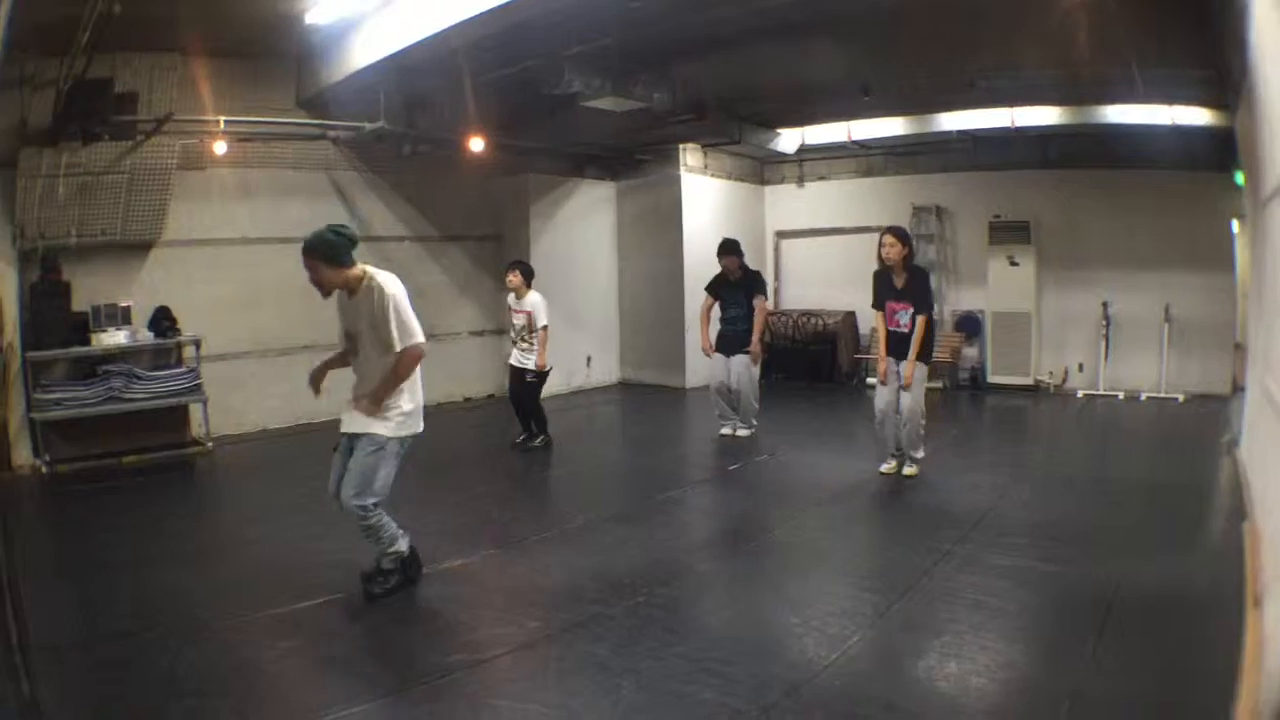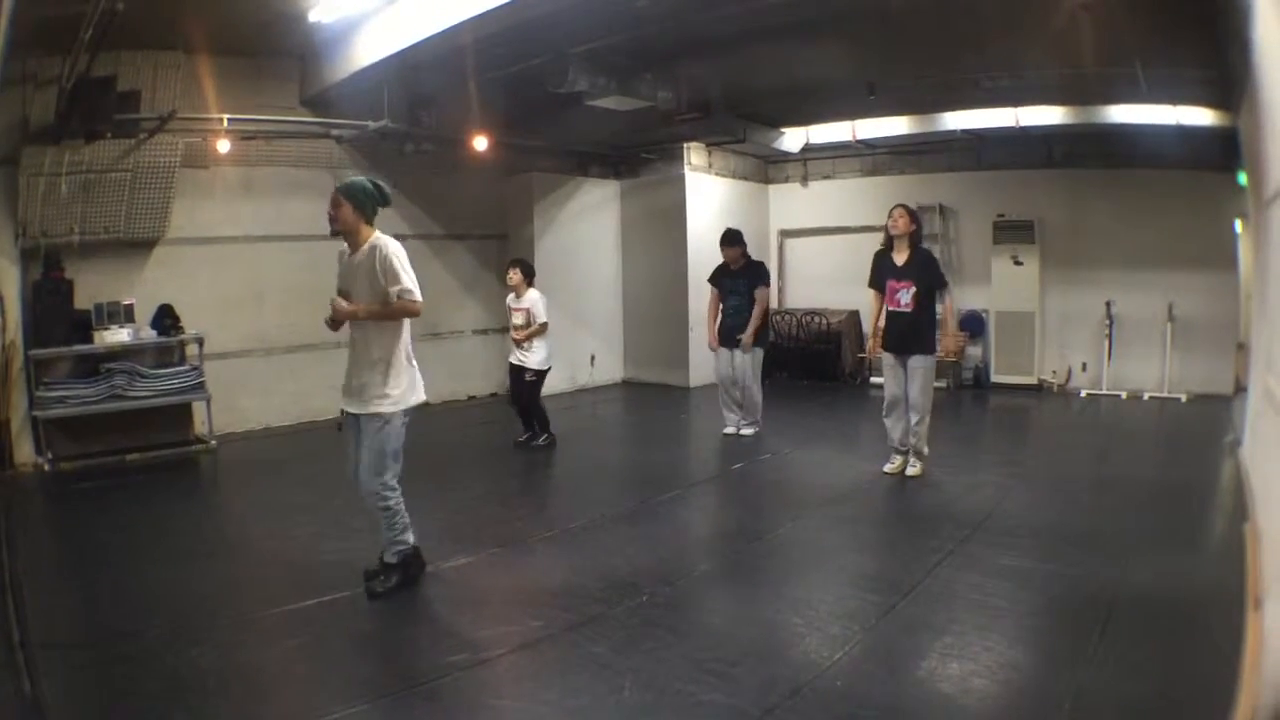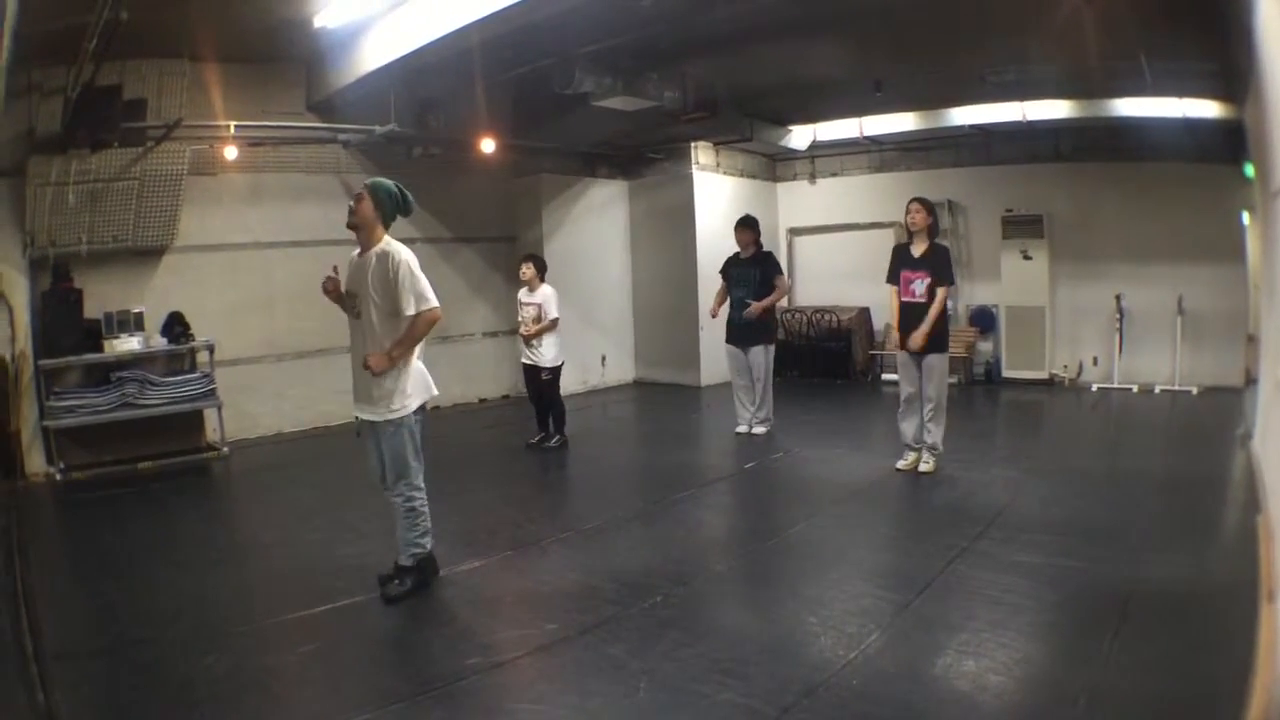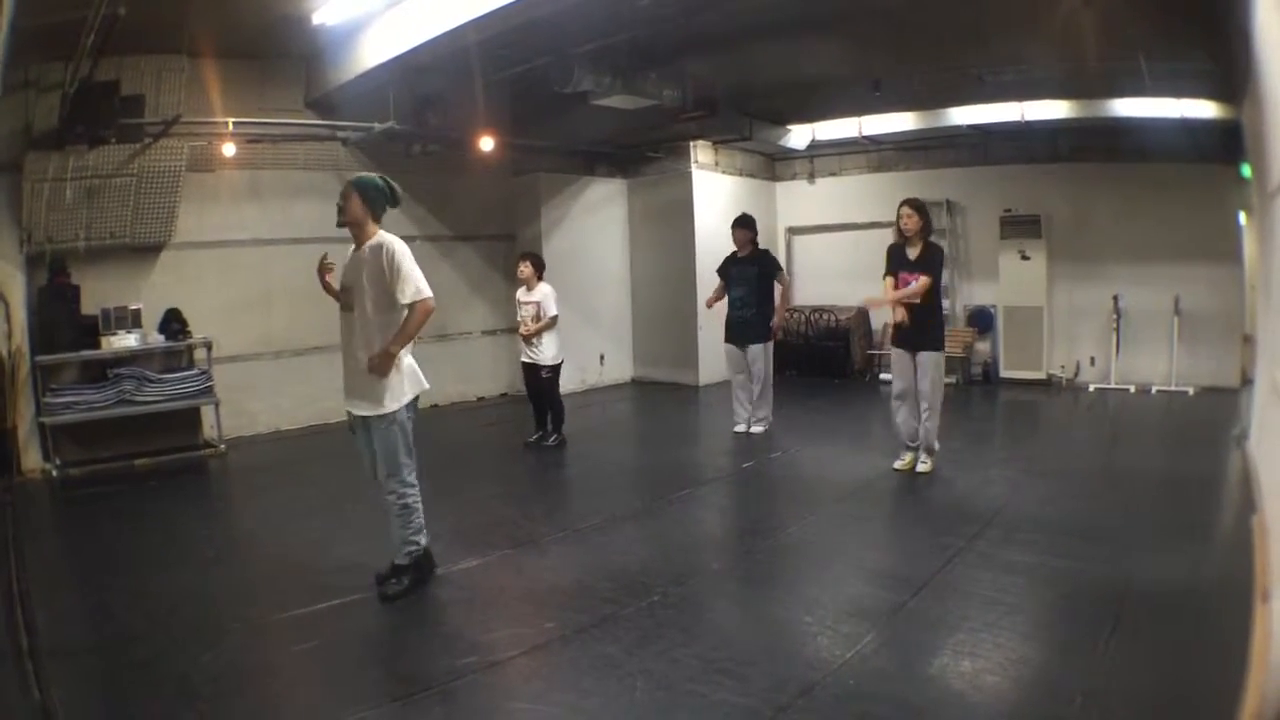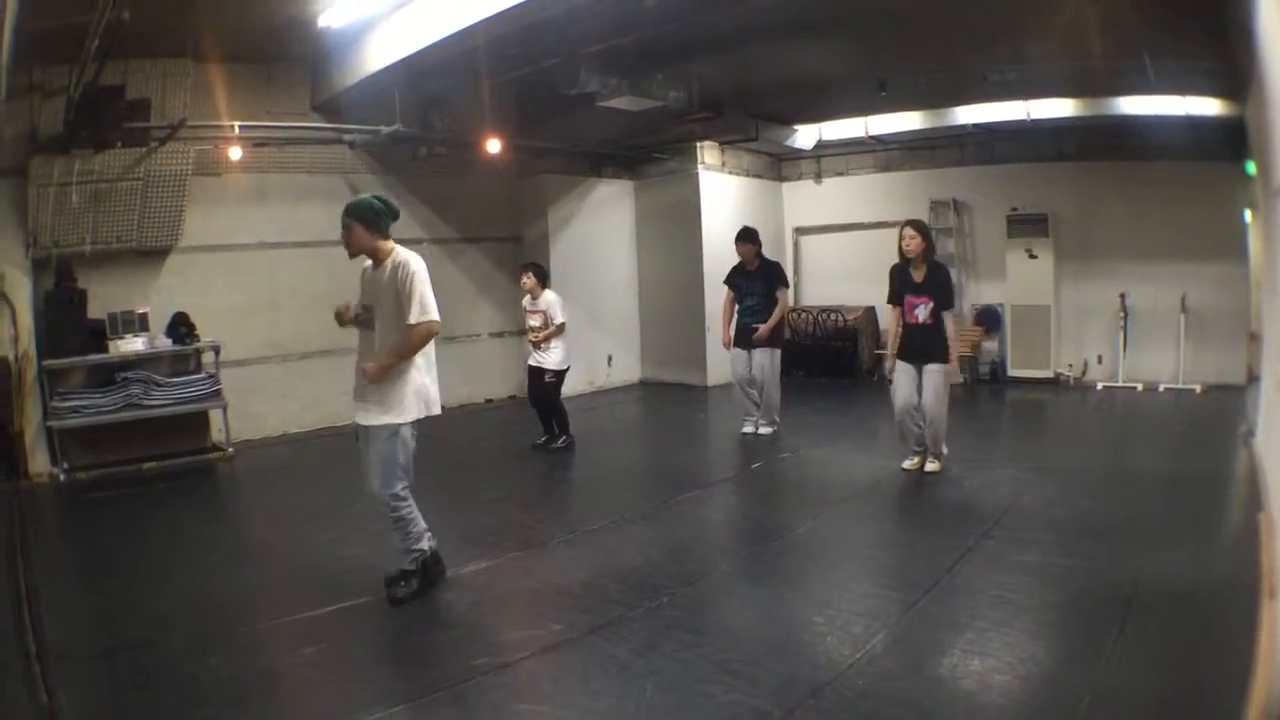
dt=1s
person 1, frame 1
left shoulder: (384, 288)
right shoulder: (344, 296)
left elbow: (414, 349)
left wrist: (379, 396)
right wrist: (327, 366)
left hip: (391, 414)
right hip: (362, 410)
left knee: (357, 498)
right knee: (340, 491)
left ankle: (401, 559)
right ankle: (394, 555)
person 1, frame 2
left shoulder: (385, 250)
right shoulder: (345, 256)
left elbow: (412, 304)
left wrist: (356, 312)
right wrist: (337, 314)
left hip: (390, 386)
right hip: (360, 386)
left knee: (377, 481)
right knee: (365, 477)
left ankle: (404, 557)
right ankle: (398, 552)
person 1, frame 3
left shoulder: (396, 256)
right shoulder: (355, 259)
left elbow: (430, 313)
left wrist: (390, 358)
right wrist: (338, 297)
left hip: (399, 391)
right hip: (370, 392)
left knee: (406, 483)
right knee: (391, 481)
left ankle: (417, 562)
right ankle: (412, 558)
person 1, frame 4
left shoulder: (389, 248)
right shoulder: (354, 254)
left elbow: (425, 303)
left wrist: (391, 352)
right wrist: (328, 287)
left hip: (390, 387)
right hip: (361, 387)
left knee: (398, 478)
right knee: (384, 477)
left ankle: (413, 559)
right ankle: (410, 556)
person 1, frame 5
left shoulder: (407, 265)
right shoulder: (367, 271)
left elbow: (428, 325)
left wrist: (386, 364)
right wrist: (349, 319)
left hip: (401, 398)
right hip: (372, 397)
left knee: (391, 488)
right knee: (383, 485)
left ankle: (420, 564)
right ankle: (421, 557)
person 2, frame 1
left shoulder: (920, 277)
right shoulder: (880, 277)
left elbow: (921, 322)
right elbow: (880, 318)
left wrist: (911, 364)
right wrist: (882, 358)
left hip: (917, 351)
right hip: (891, 351)
left knee: (909, 406)
right knee: (882, 406)
left ankle: (913, 457)
right ankle: (895, 454)
person 2, frame 2
left shoulder: (924, 258)
right shoulder: (881, 258)
left elbow: (944, 295)
left wrist: (950, 332)
left hip: (921, 342)
right hip: (892, 341)
left knee: (917, 401)
right knee: (892, 399)
left ankle: (916, 455)
right ankle: (898, 452)
person 2, frame 3
left shoulder: (940, 253)
right shoulder: (899, 252)
left elbow: (942, 296)
right elbow: (895, 293)
left wrist: (923, 330)
right wrist: (895, 329)
left hip: (931, 336)
right hip: (905, 336)
left knee: (933, 396)
right knee: (908, 395)
left ankle: (931, 451)
right ankle: (912, 449)
person 2, frame 4
left shoulder: (934, 252)
right shoulder: (894, 251)
left elbow: (921, 286)
right elbow: (889, 284)
left wrist: (887, 299)
right wrist: (896, 306)
left hip: (929, 333)
right hip: (902, 333)
left knee: (929, 395)
right knee: (902, 393)
left ankle: (927, 451)
right ankle: (909, 448)
person 2, frame 5
left shoulder: (940, 273)
right shoulder: (897, 272)
left elbow: (948, 317)
right elbow: (896, 315)
left wrist: (953, 357)
right wrist: (890, 356)
left hip: (935, 353)
right hip: (907, 352)
left knee: (932, 407)
right knee: (903, 406)
left ankle: (935, 453)
right ankle: (917, 451)
person 3, frame 1
left shoulder: (754, 279)
right shoulder: (719, 281)
left elbow: (760, 309)
right elbow: (706, 309)
left wrist: (756, 340)
right wrist: (705, 338)
left hip: (746, 343)
right hip: (724, 341)
left knee: (742, 385)
right knee: (718, 384)
left ankle: (746, 423)
right ankle: (728, 422)
person 3, frame 2
left shoulder: (757, 269)
right shoulder: (720, 272)
left elbow: (761, 301)
right elbow: (714, 301)
left wrist: (749, 332)
right wrist: (711, 332)
left hip: (750, 335)
right hip: (726, 334)
left knee: (747, 379)
right knee: (724, 378)
left ankle: (750, 421)
right ankle: (732, 420)
person 3, frame 3
left shoulder: (766, 259)
right shoulder: (732, 262)
left elbow: (782, 288)
right elbow: (724, 290)
left wrist: (763, 304)
right wrist: (716, 304)
left hip: (761, 329)
right hip: (735, 329)
left knee: (761, 377)
right knee: (739, 378)
left ankle: (762, 420)
right ankle: (744, 419)
person 3, frame 4
left shoulder: (764, 258)
right shoulder: (729, 262)
left elbow: (785, 284)
right elbow: (722, 288)
left wrist: (780, 313)
right wrist: (713, 299)
left hip: (759, 329)
right hip: (734, 329)
left knee: (760, 376)
right knee: (738, 377)
left ankle: (761, 420)
right ankle: (742, 419)
person 3, frame 5
left shoulder: (772, 269)
right shoulder: (736, 272)
left elbow: (783, 302)
right elbow: (729, 301)
left wrist: (768, 326)
right wrist: (726, 331)
left hip: (767, 335)
right hip: (743, 334)
left knee: (765, 379)
right knee: (741, 378)
left ankle: (768, 421)
right ankle: (750, 420)
person 4, frame 1
left shoulder: (536, 300)
right shoulder: (510, 299)
left elbow: (543, 329)
left wrist: (541, 355)
right wrist: (514, 339)
left hip: (535, 360)
right hip: (518, 358)
left knee: (530, 399)
right knee: (515, 396)
left ankle: (543, 434)
right ankle: (527, 431)
person 4, frame 2
left shoulder: (535, 297)
right shoulder: (510, 299)
left elbow: (543, 326)
left wrist: (523, 335)
right wrist: (513, 334)
left hip: (535, 358)
right hip: (517, 357)
left knee: (530, 398)
right knee: (516, 396)
left ankle: (546, 434)
right ankle: (530, 430)
person 4, frame 3
left shoulder: (547, 292)
right shoulder: (521, 294)
left elbow: (554, 321)
left wrist: (534, 331)
right wrist: (522, 329)
left hip: (547, 356)
right hip: (529, 355)
left knee: (551, 396)
right knee: (535, 396)
left ankle: (559, 434)
right ankle: (543, 432)
person 4, frame 4
left shoulder: (546, 290)
right shoulder: (520, 293)
left elbow: (553, 319)
left wrist: (533, 329)
right wrist: (522, 329)
left hip: (547, 354)
right hip: (528, 354)
left knee: (550, 394)
right knee: (534, 394)
left ankle: (557, 433)
right ankle: (541, 430)
person 4, frame 5
left shoulder: (551, 298)
right shoulder: (526, 301)
left elbow: (560, 326)
left wrist: (543, 336)
right wrist: (531, 336)
left hip: (554, 357)
right hip: (536, 357)
left knee: (551, 398)
right knee: (535, 397)
left ankle: (565, 435)
right ankle: (549, 433)
